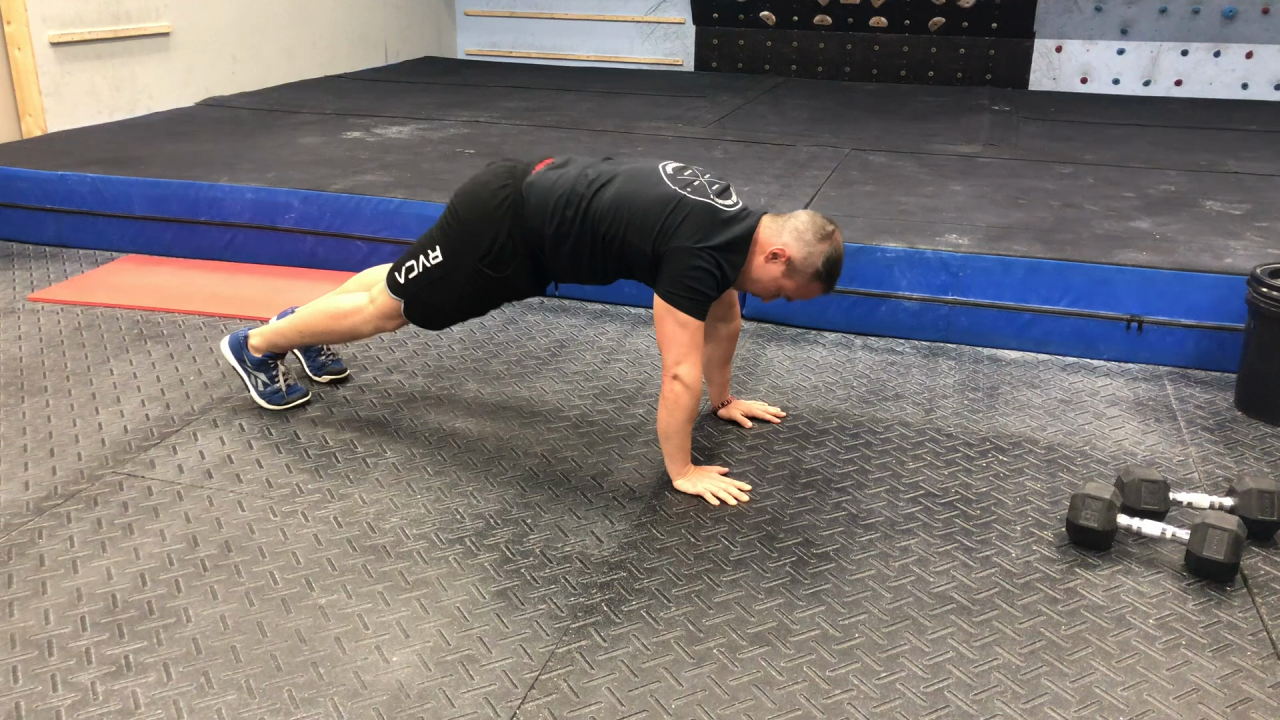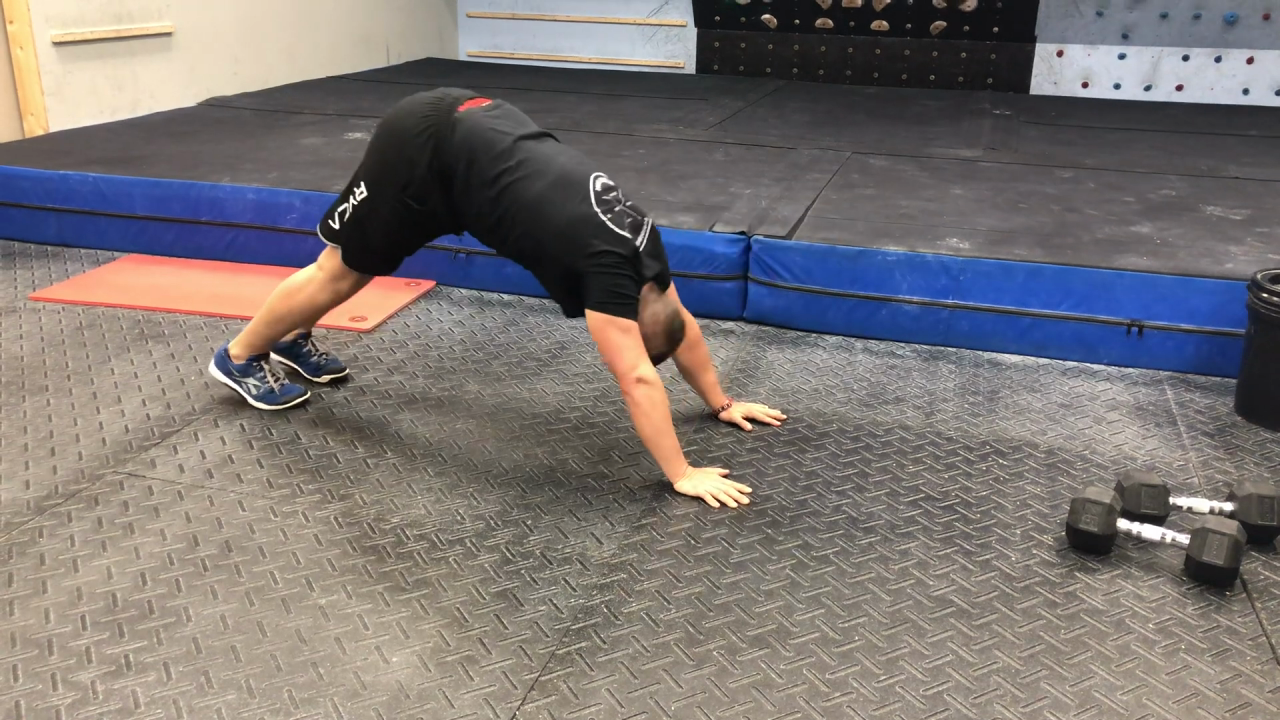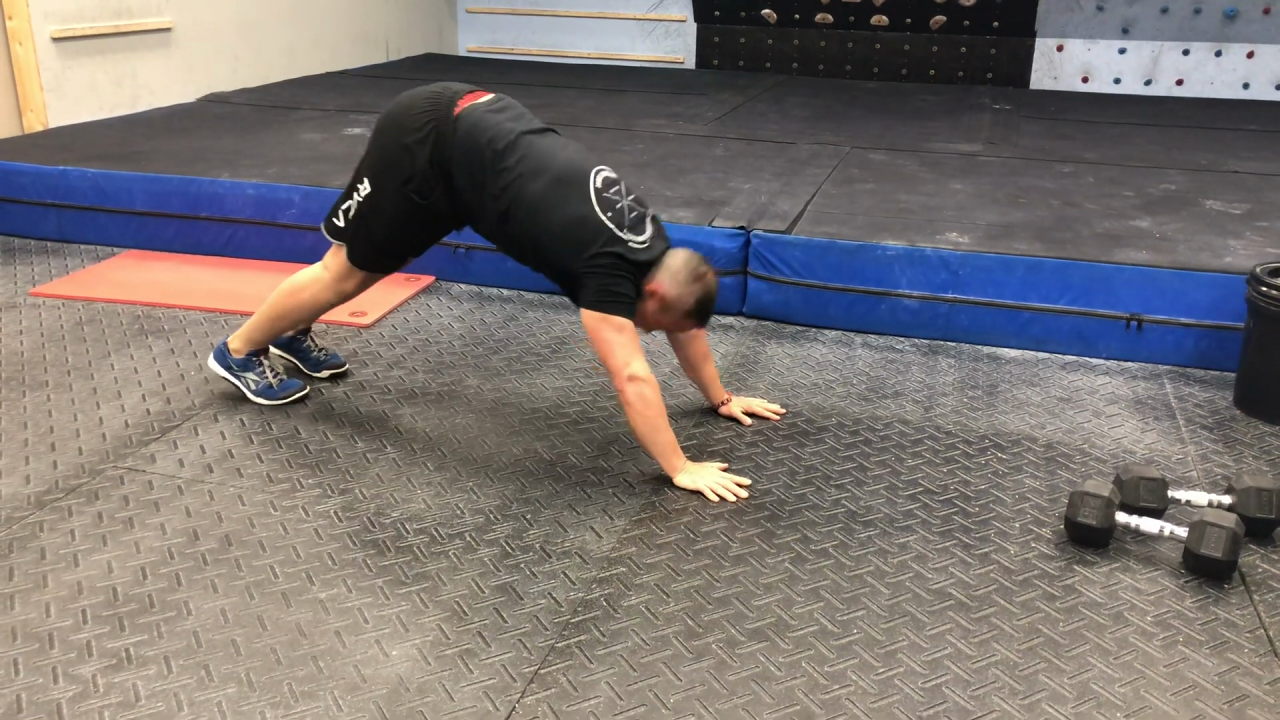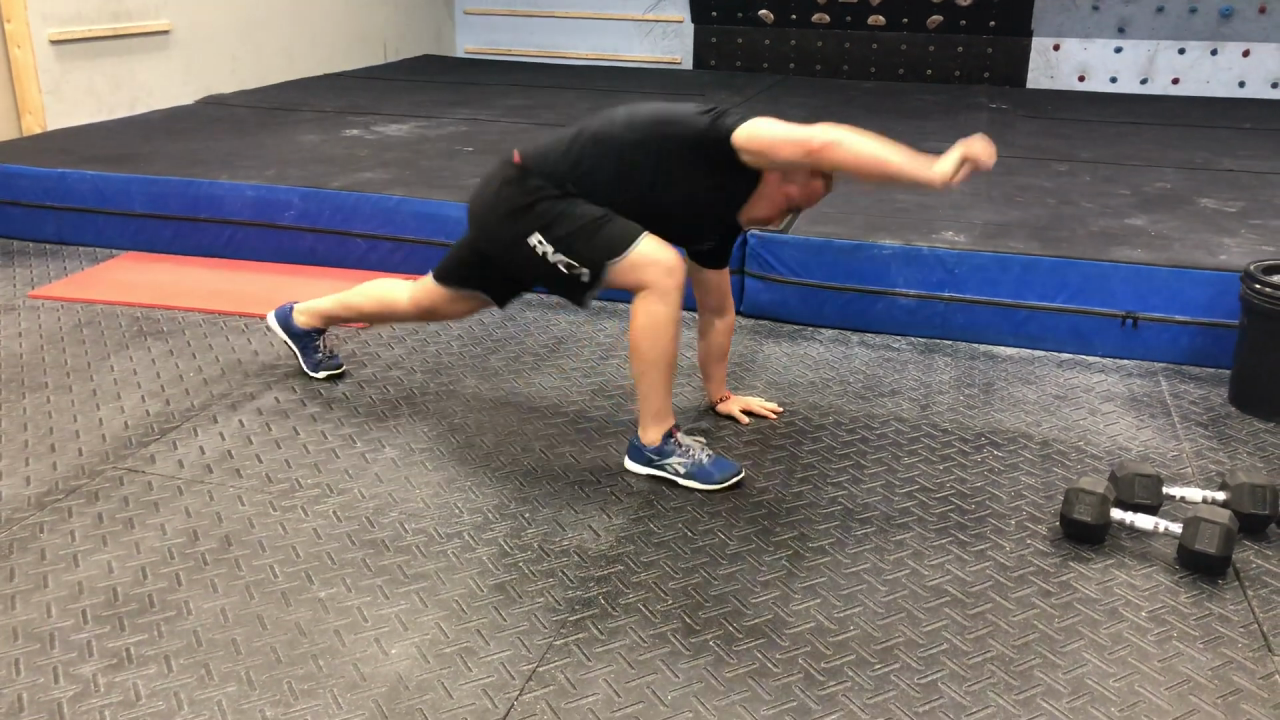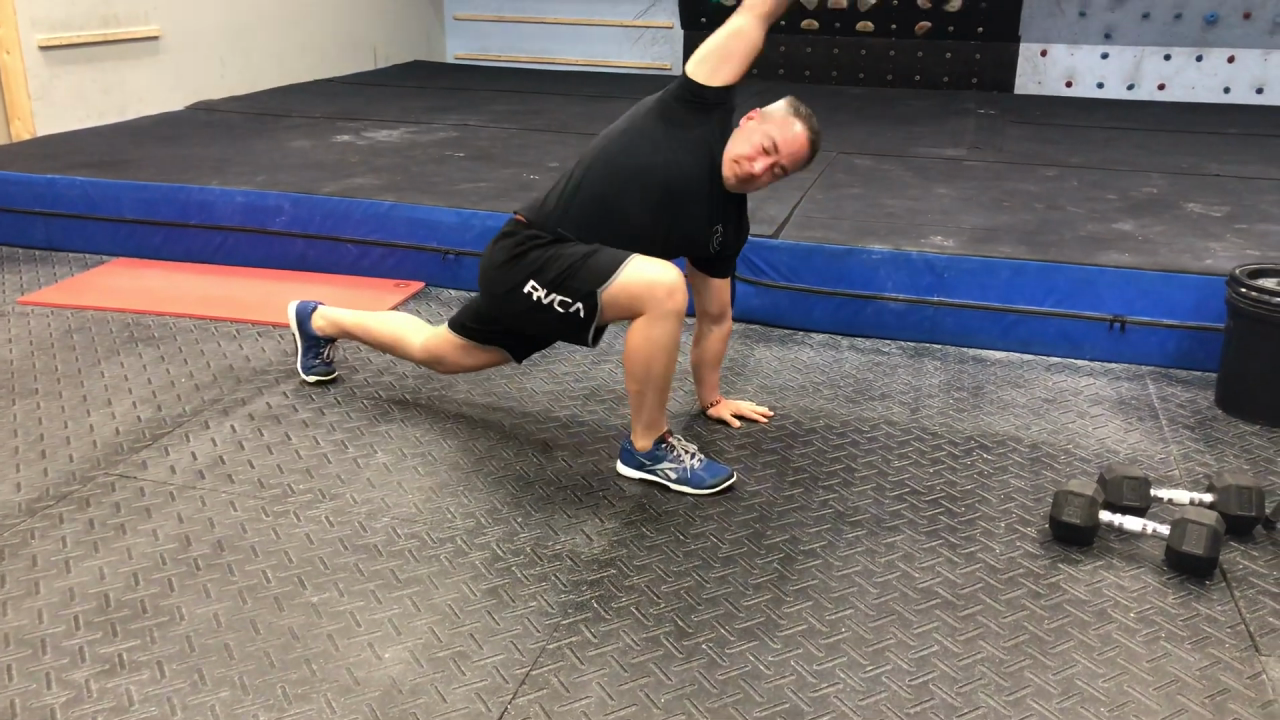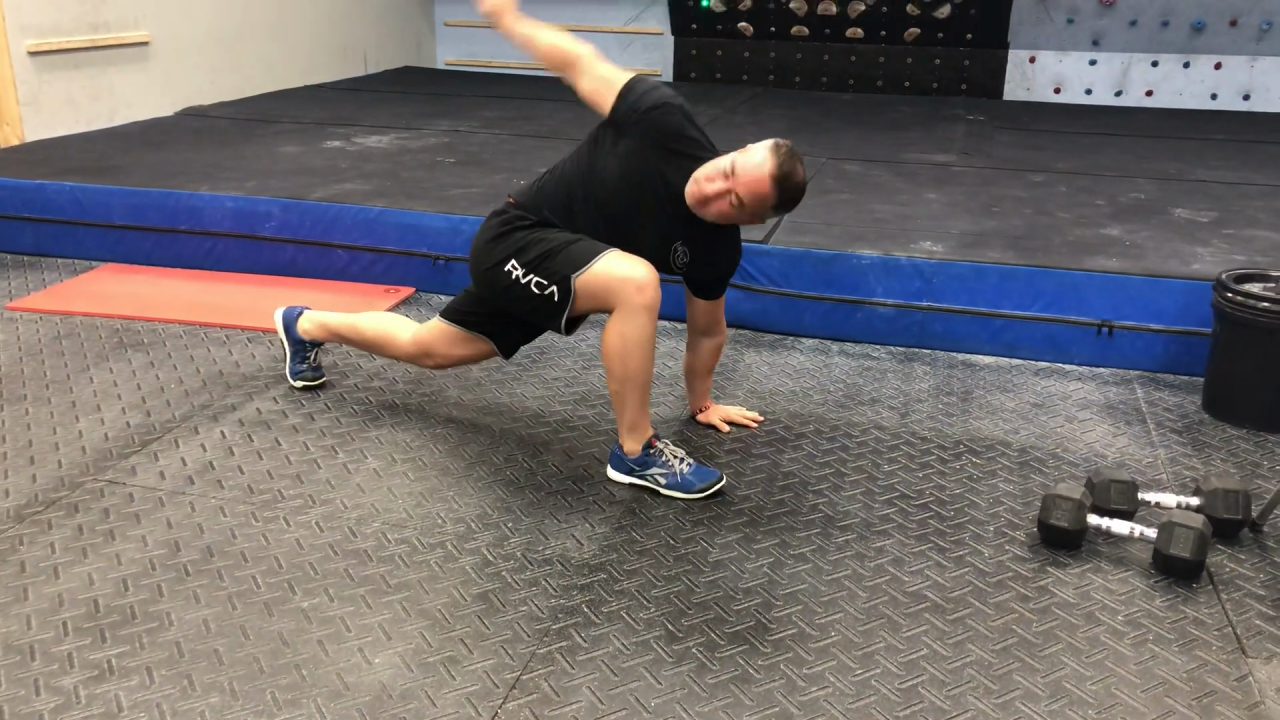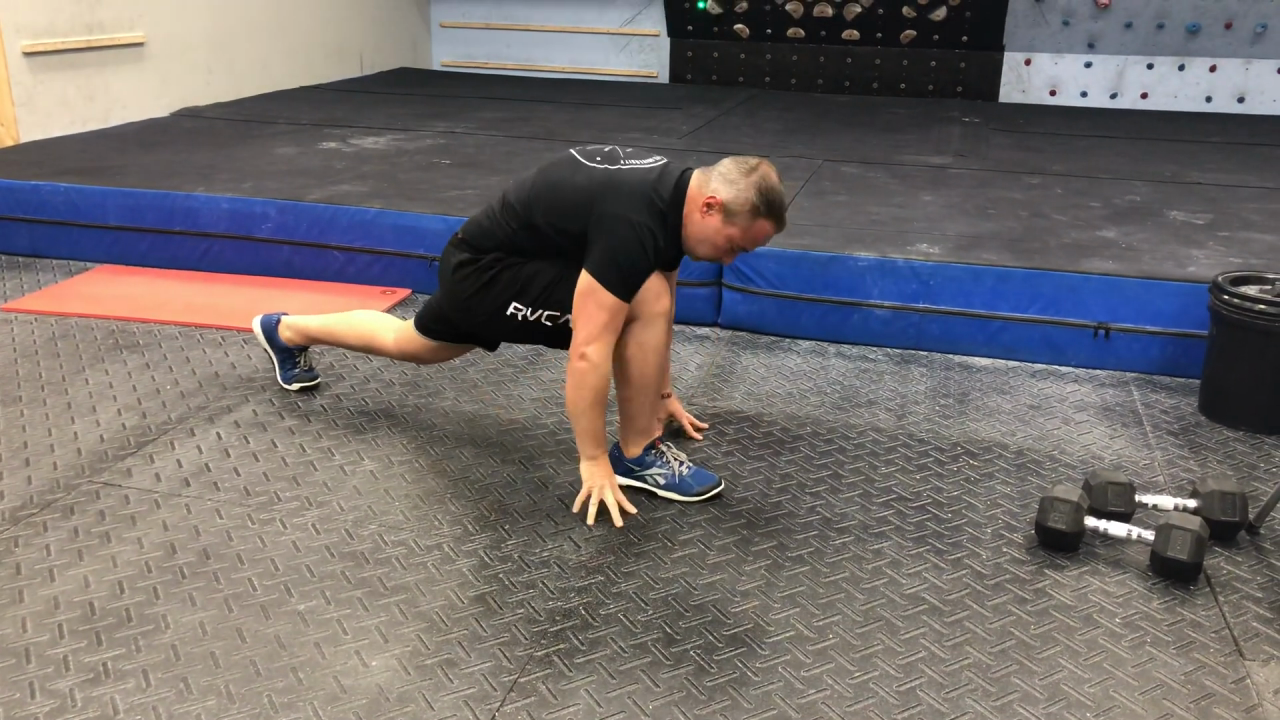
dt=0.7s
person 1, frame 1
left shoulder: (733, 221)
right shoulder: (703, 248)
left elbow: (724, 318)
right elbow: (680, 372)
left wrist: (723, 399)
right wrist: (683, 471)
left hip: (531, 198)
right hip: (507, 221)
left knee: (408, 278)
right knee: (395, 306)
left ankle: (303, 325)
right ankle: (256, 345)
person 1, frame 2
left shoulder: (637, 245)
right shoulder: (608, 267)
left elbow: (682, 324)
right elbow: (637, 378)
left wrist: (722, 402)
right wrist: (683, 474)
left hip: (465, 128)
right hip: (427, 144)
left knee: (367, 257)
right knee: (344, 265)
left ankle: (292, 339)
right ankle: (240, 357)
person 1, frame 3
left shoulder: (645, 240)
right shoulder: (609, 263)
left elbow: (690, 325)
right elbow: (631, 376)
left wrist: (721, 397)
right wrist: (682, 469)
left hip: (467, 121)
right hip: (426, 143)
left knee: (382, 260)
right knee: (350, 268)
left ankle: (294, 333)
right ankle: (239, 350)
person 1, frame 4
left shoulder: (722, 215)
right shoulder: (717, 146)
left elbow: (716, 308)
right elbow: (811, 144)
left wrist: (719, 394)
right wrist: (929, 168)
left hip: (533, 210)
right hip: (524, 196)
left knee: (442, 301)
right knee: (659, 268)
left ankle: (304, 320)
right ankle: (654, 442)
person 1, frame 5
left shoulder: (727, 221)
right shoulder: (694, 114)
left elbow: (714, 314)
left wrist: (711, 396)
left hip: (546, 277)
right hip: (526, 259)
left knee: (438, 352)
right knee: (662, 287)
left ankle: (318, 320)
right ankle: (646, 447)
person 1, frame 6
left shoulder: (715, 248)
right shoulder: (665, 124)
left elbow: (707, 330)
right elbow: (577, 61)
left wrist: (702, 400)
left hip: (542, 267)
right hip: (511, 242)
left knee: (424, 349)
right knee: (638, 286)
left ankle: (306, 329)
right ankle: (637, 453)
person 1, frame 7
left shoulder: (673, 196)
right shoulder: (636, 220)
right elbow: (588, 349)
left wrist: (662, 393)
right wrist: (593, 460)
left hip: (484, 262)
right hip: (482, 274)
left knee: (412, 343)
right knee: (648, 299)
left ankle: (286, 331)
right ankle: (636, 454)
